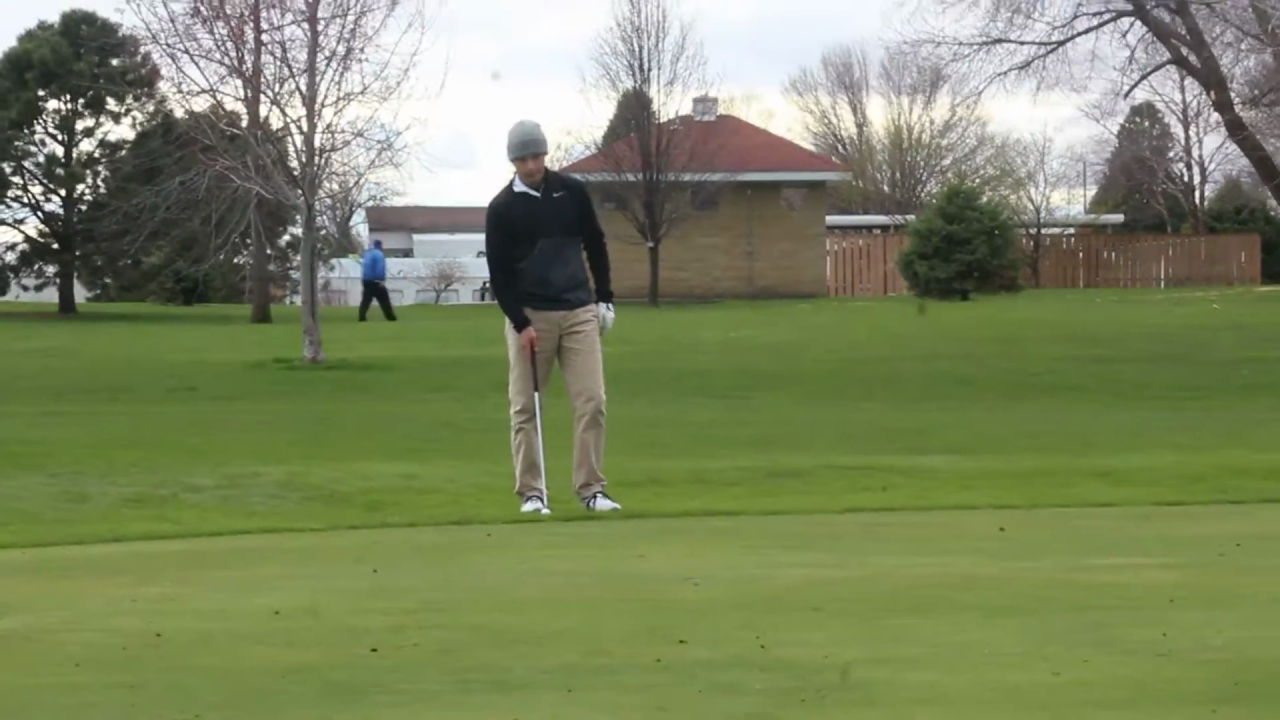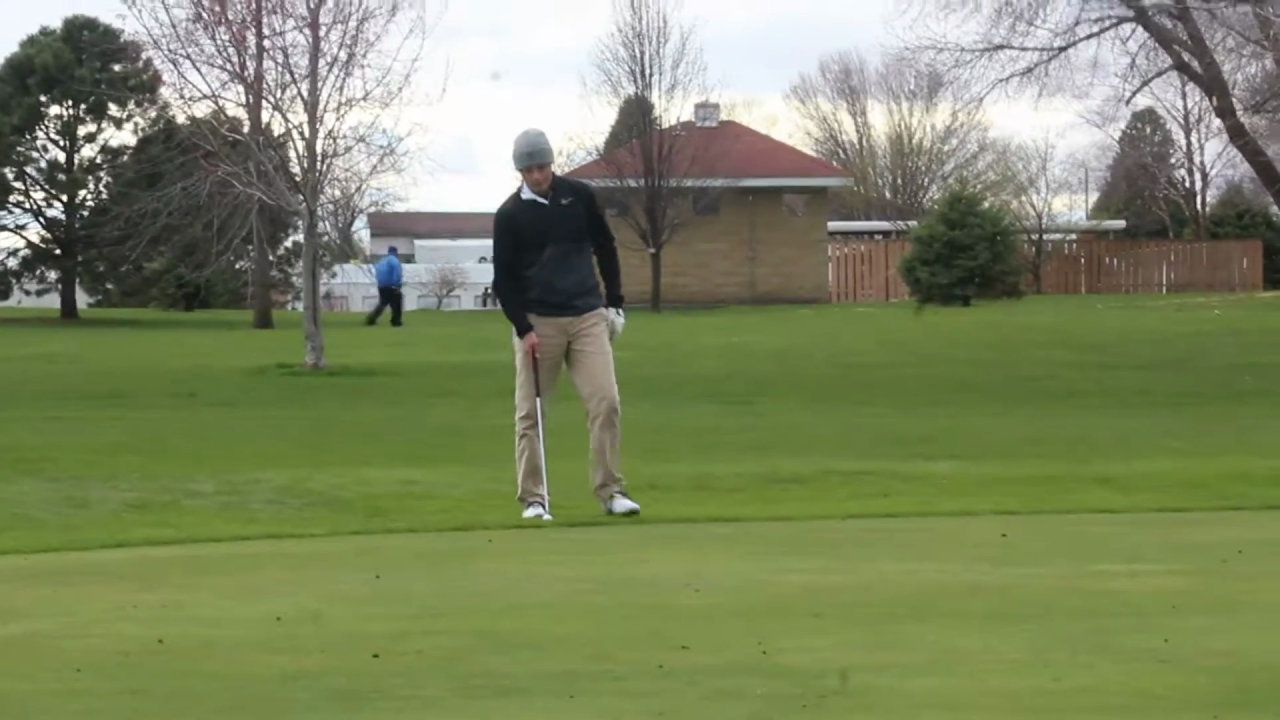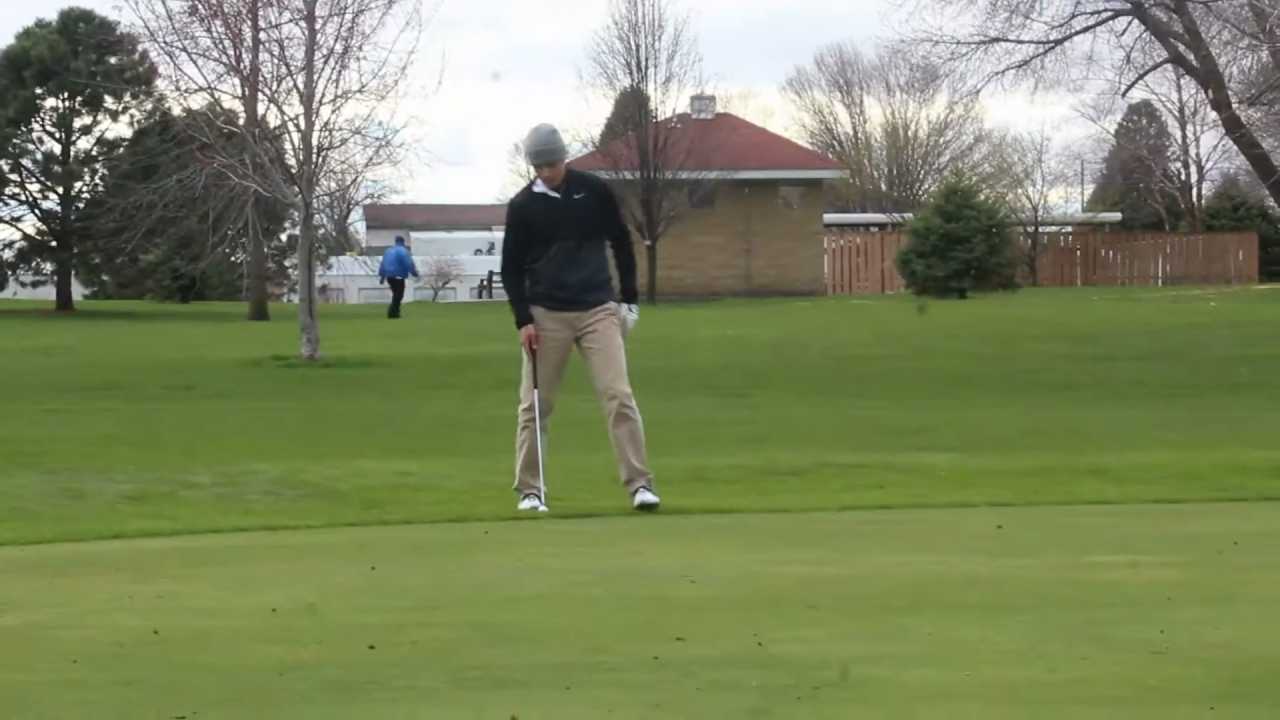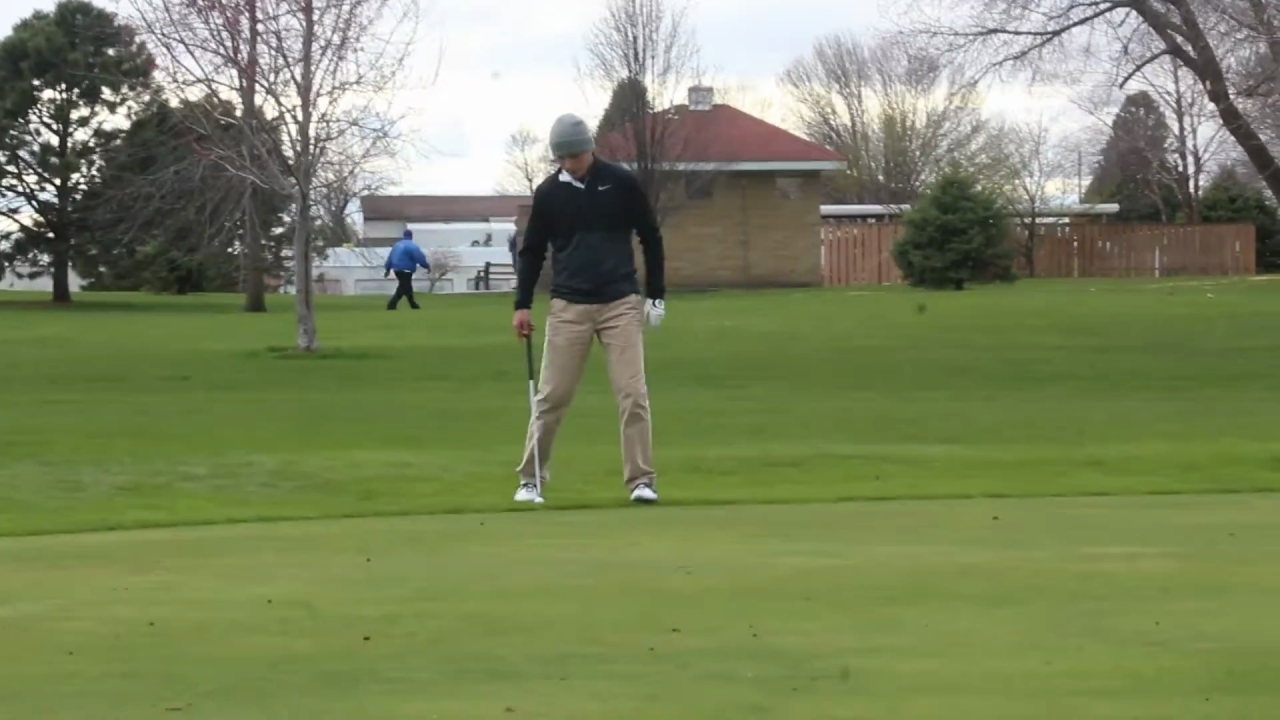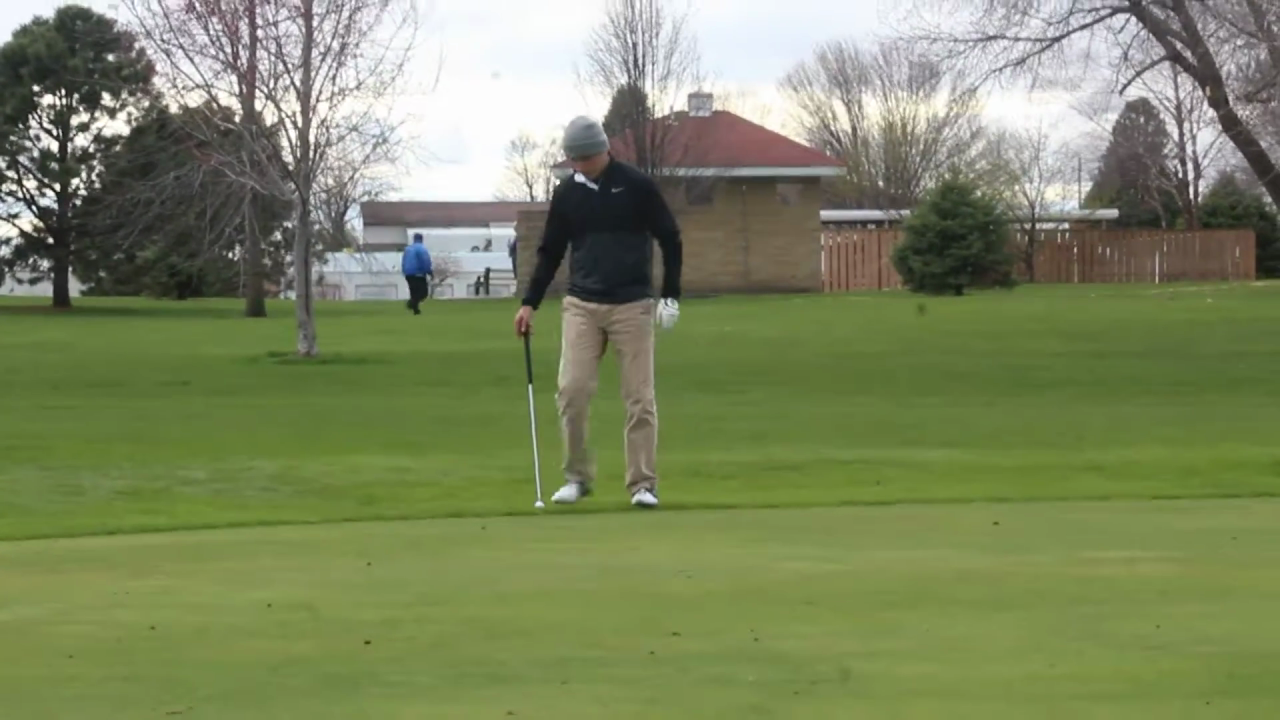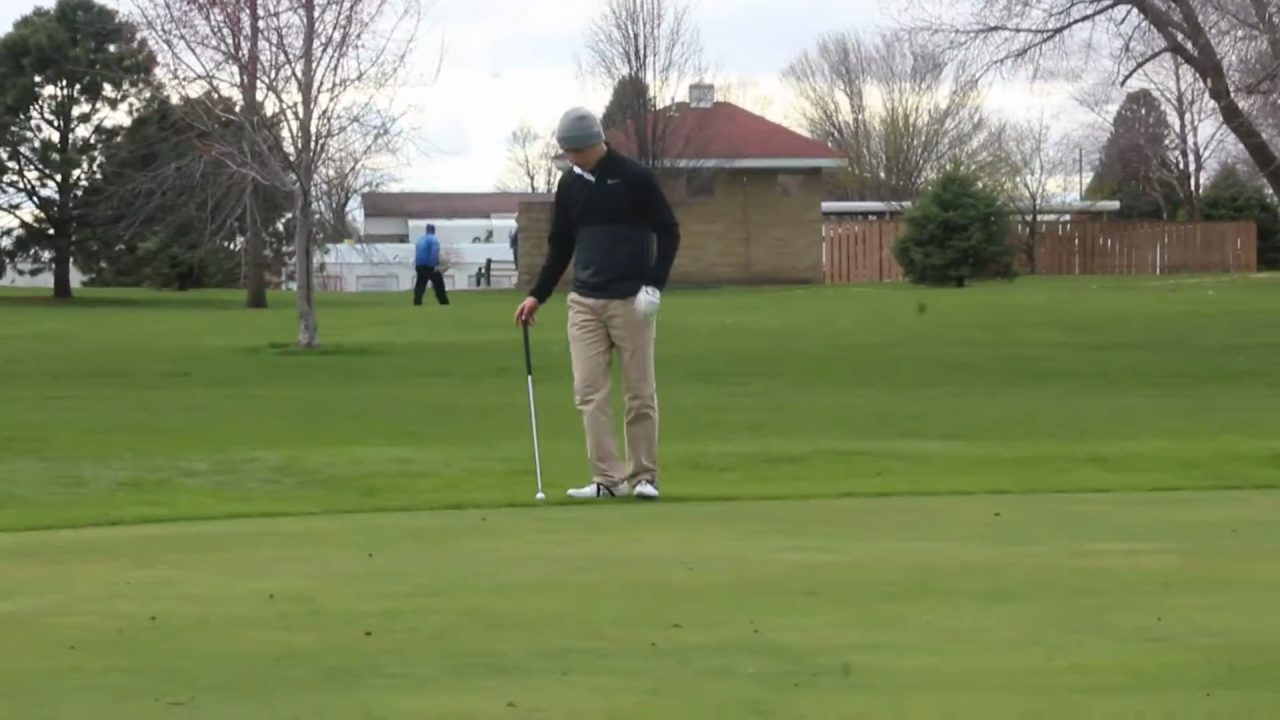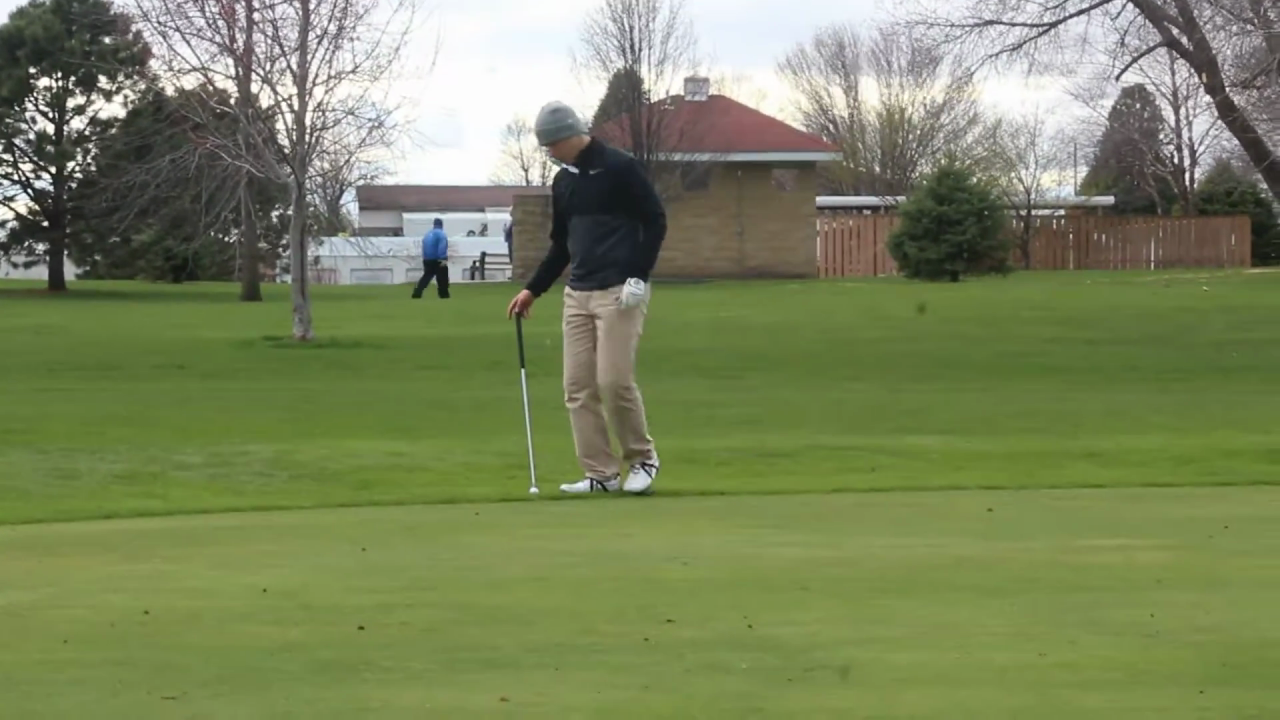
dt=0.2s
person 1, frame 1
left shoulder: (572, 191)
right shoulder: (501, 207)
left elbow: (595, 244)
right elbow: (498, 272)
left wrist: (605, 298)
right wrist: (520, 322)
left hip: (579, 311)
right hip: (529, 316)
left knee: (592, 401)
right knee: (525, 407)
left ankle: (591, 489)
right ankle: (531, 492)
person 1, frame 2
left shoulder: (580, 196)
right shoulder: (510, 215)
left elbow: (606, 248)
right elbow: (504, 279)
left wrist: (615, 302)
right wrist: (523, 329)
left hip: (587, 316)
right hip: (537, 322)
left knee: (606, 401)
right knee: (530, 413)
left ankle: (610, 489)
right ankle: (533, 498)
person 1, frame 3
left shoulder: (595, 190)
right shoulder: (522, 206)
left elbow: (622, 243)
right elbow: (511, 268)
left wrist: (629, 299)
right wrist: (523, 319)
left hip: (598, 310)
right hip: (546, 315)
left knee: (618, 396)
right knee: (534, 406)
left ankle: (639, 483)
right ankle: (529, 489)
person 1, frame 4
left shoulder: (622, 182)
right shoulder: (548, 193)
left elbow: (651, 238)
right elbow: (531, 252)
left wrist: (656, 294)
right wrist: (522, 304)
left hip: (620, 303)
right hip: (568, 306)
left knee: (632, 392)
right knee: (552, 395)
left ankle: (641, 479)
right ankle: (529, 478)
person 1, frame 5
left shoulder: (637, 185)
right shoulder: (566, 193)
left elbow: (670, 239)
right elbow: (550, 251)
left wrist: (670, 295)
right wrist: (530, 301)
left hip: (632, 305)
right hip: (581, 304)
left knee: (639, 397)
right knee: (572, 389)
left ankle: (642, 483)
right ankle: (578, 475)
person 1, frame 6
left shoulder: (635, 177)
right shoulder: (569, 184)
left elbow: (668, 231)
right elbow: (560, 246)
left wrist: (653, 285)
right wrist: (537, 294)
left hip: (631, 299)
right hip: (584, 300)
left knee: (639, 392)
right knee: (590, 391)
left ankle: (643, 476)
right ankle: (608, 479)
person 1, frame 7
left shoulder: (620, 166)
right shoulder: (562, 180)
left elbow: (655, 220)
left wrist: (638, 276)
right wrist: (533, 289)
left hip: (619, 291)
right hip: (578, 293)
left knee: (613, 379)
right knee: (578, 386)
left ankle: (642, 457)
right ankle: (601, 473)
